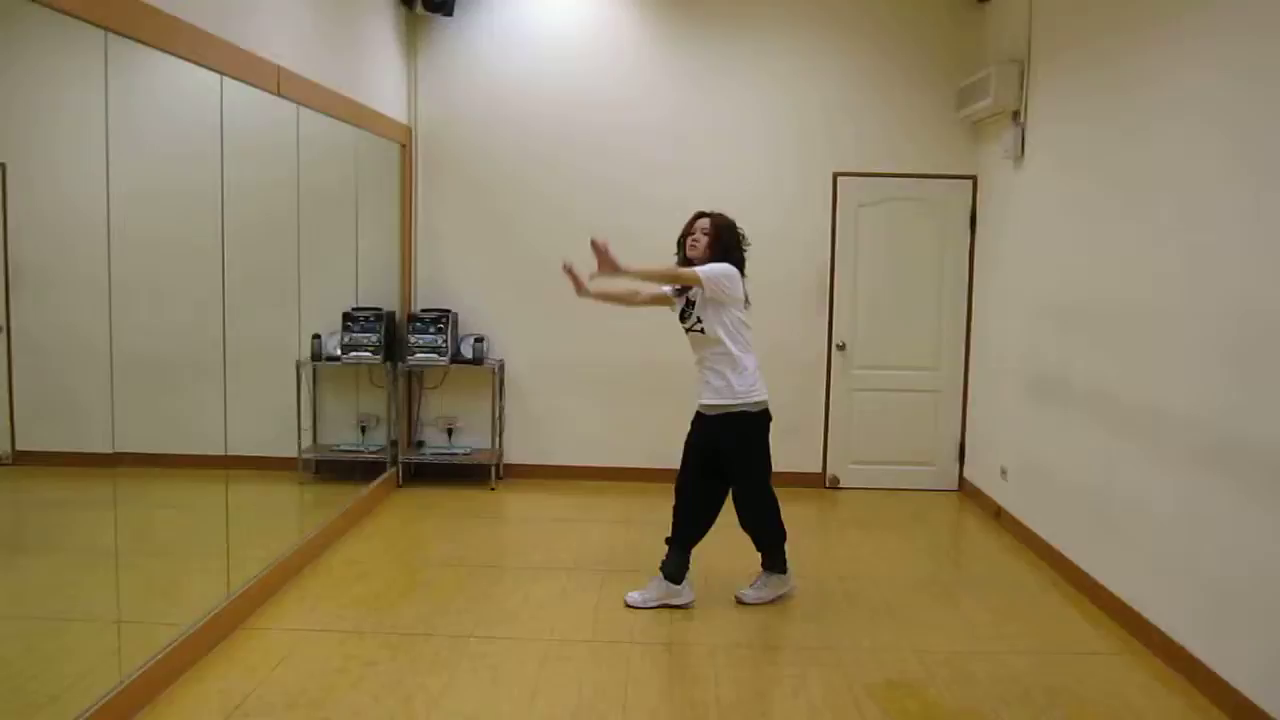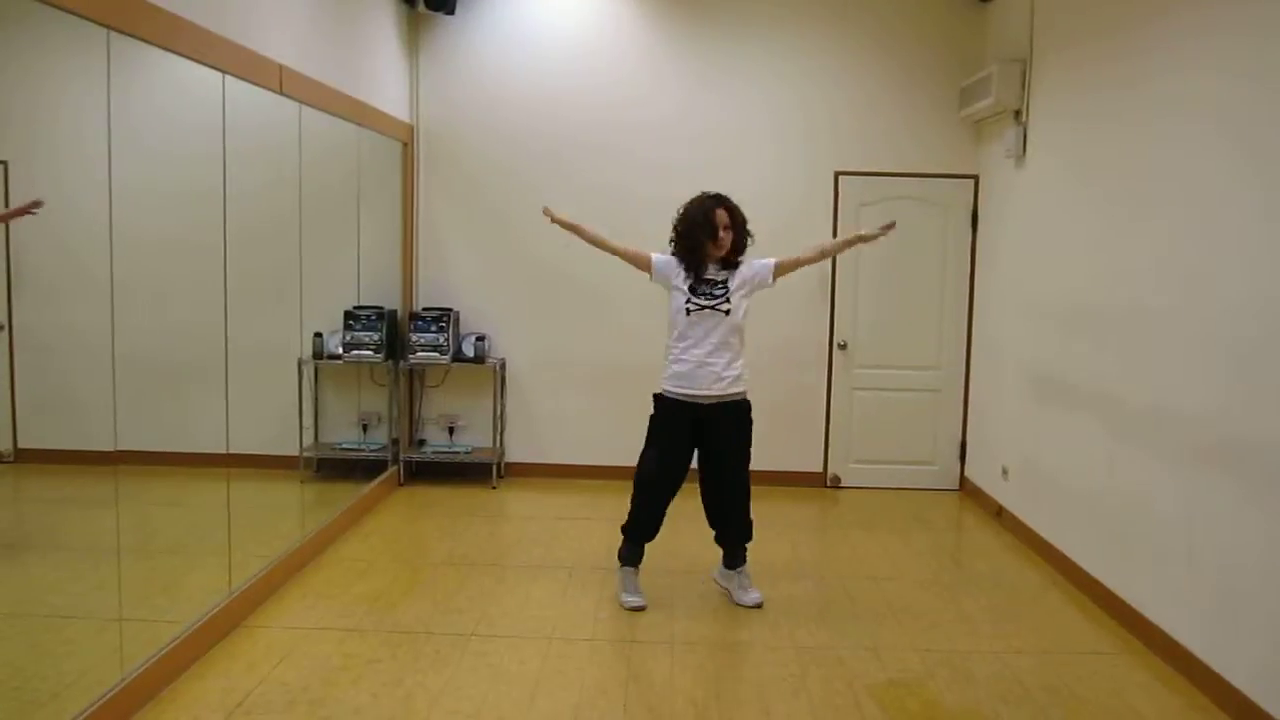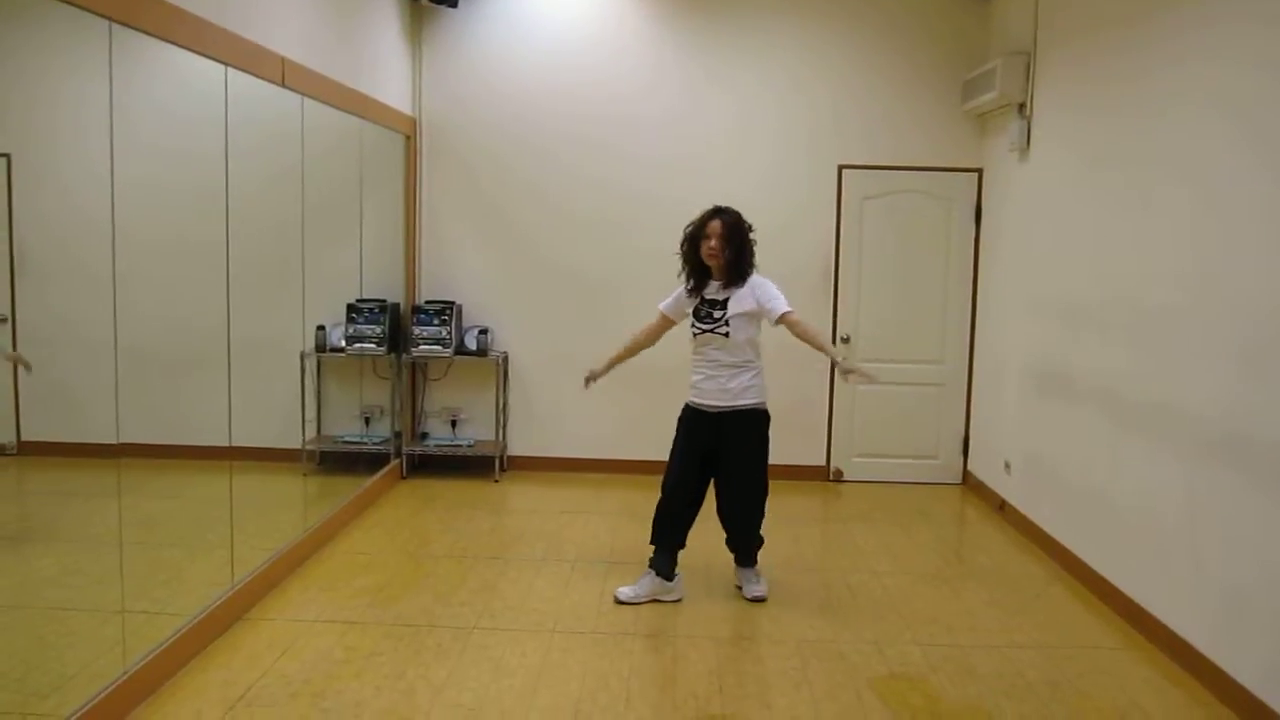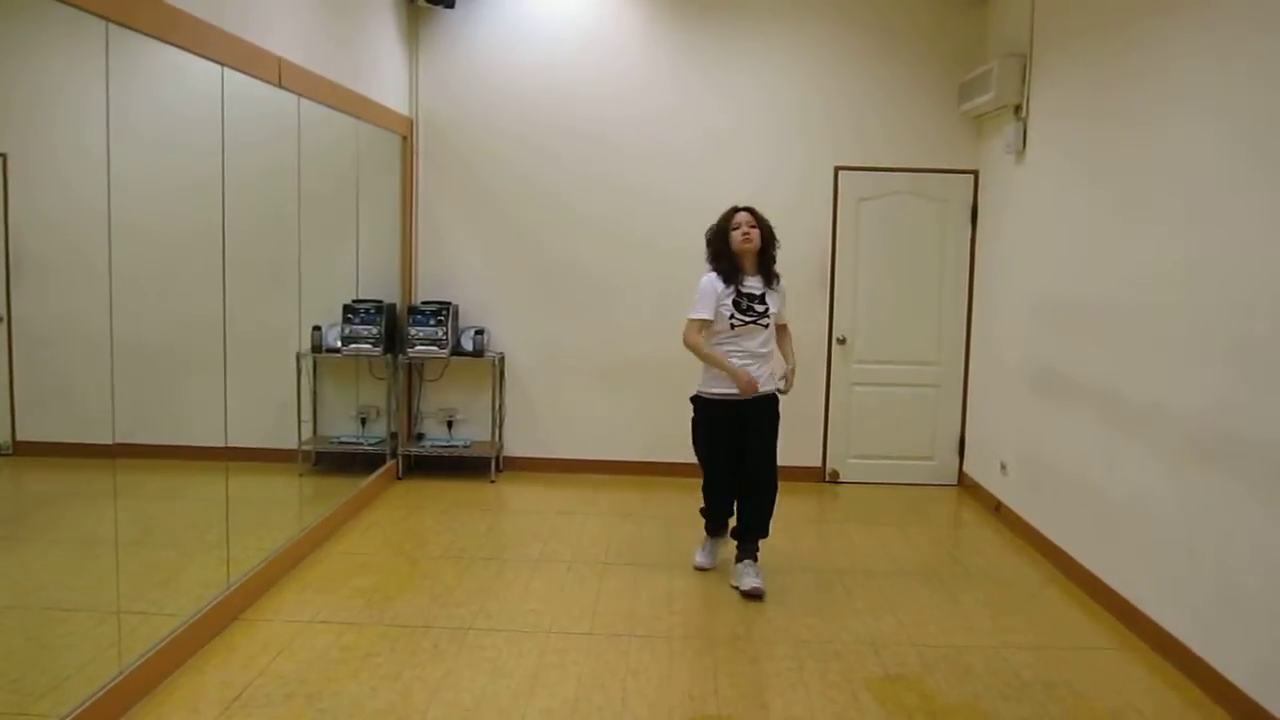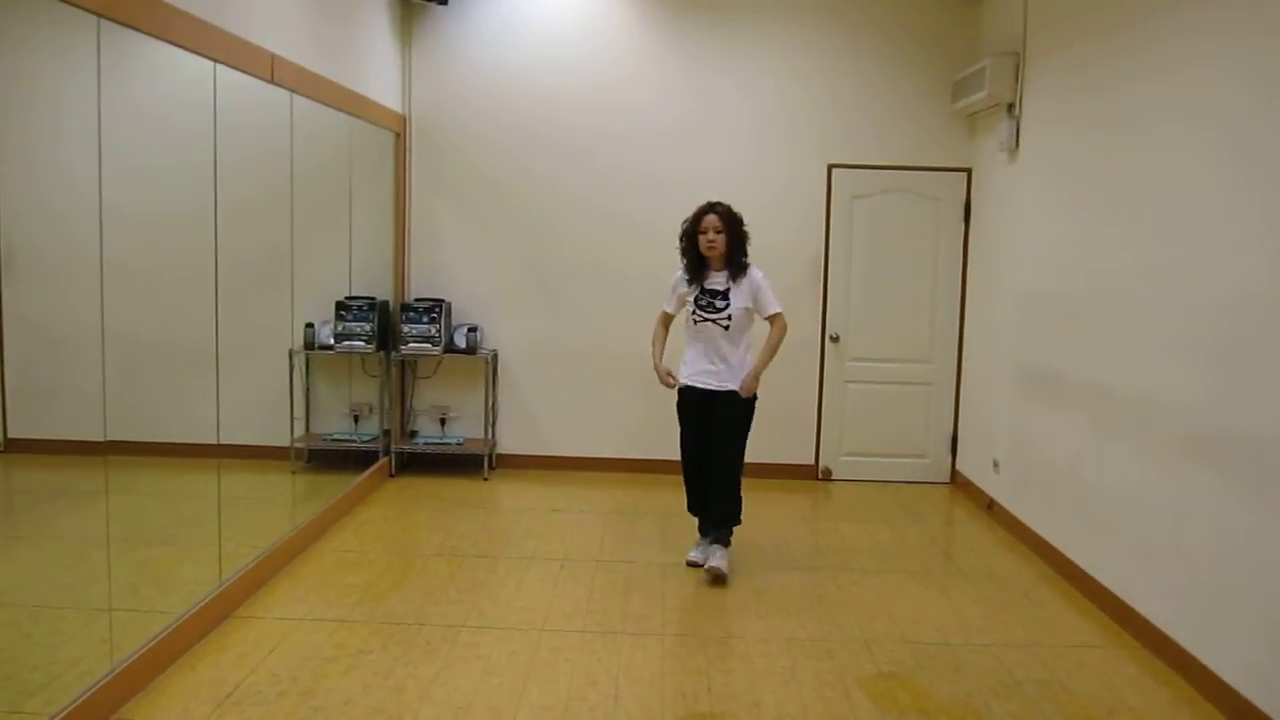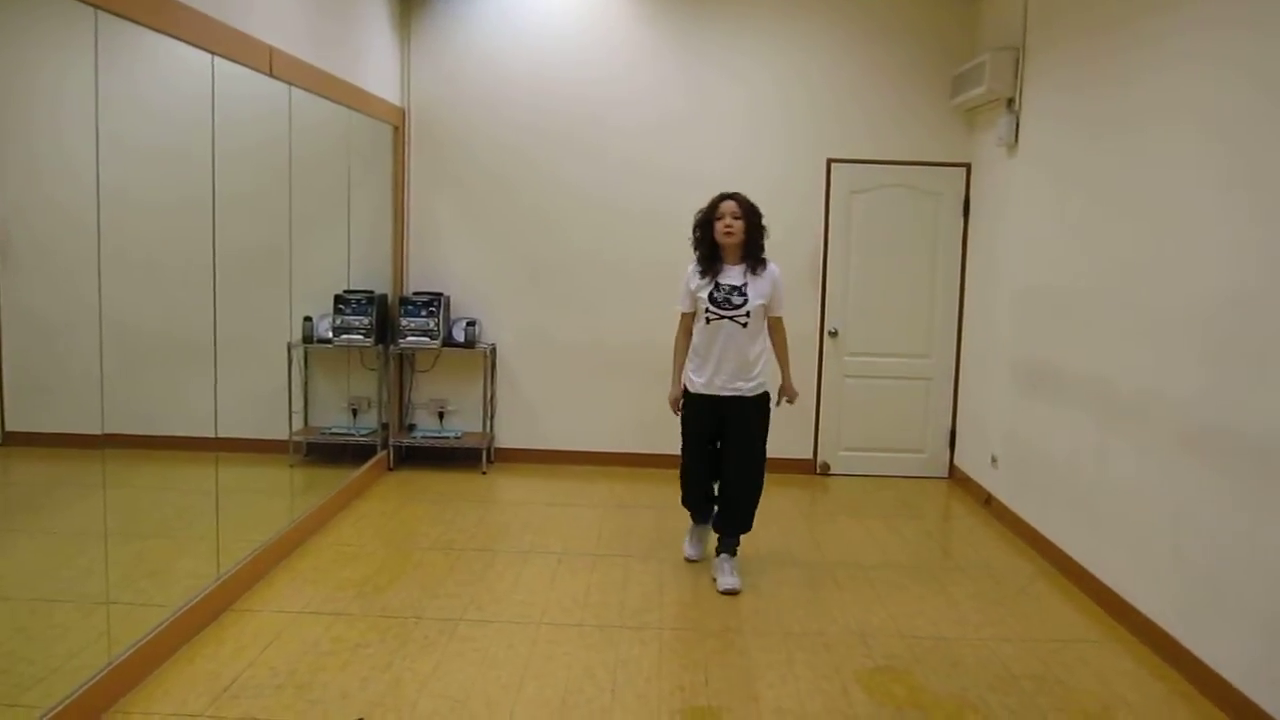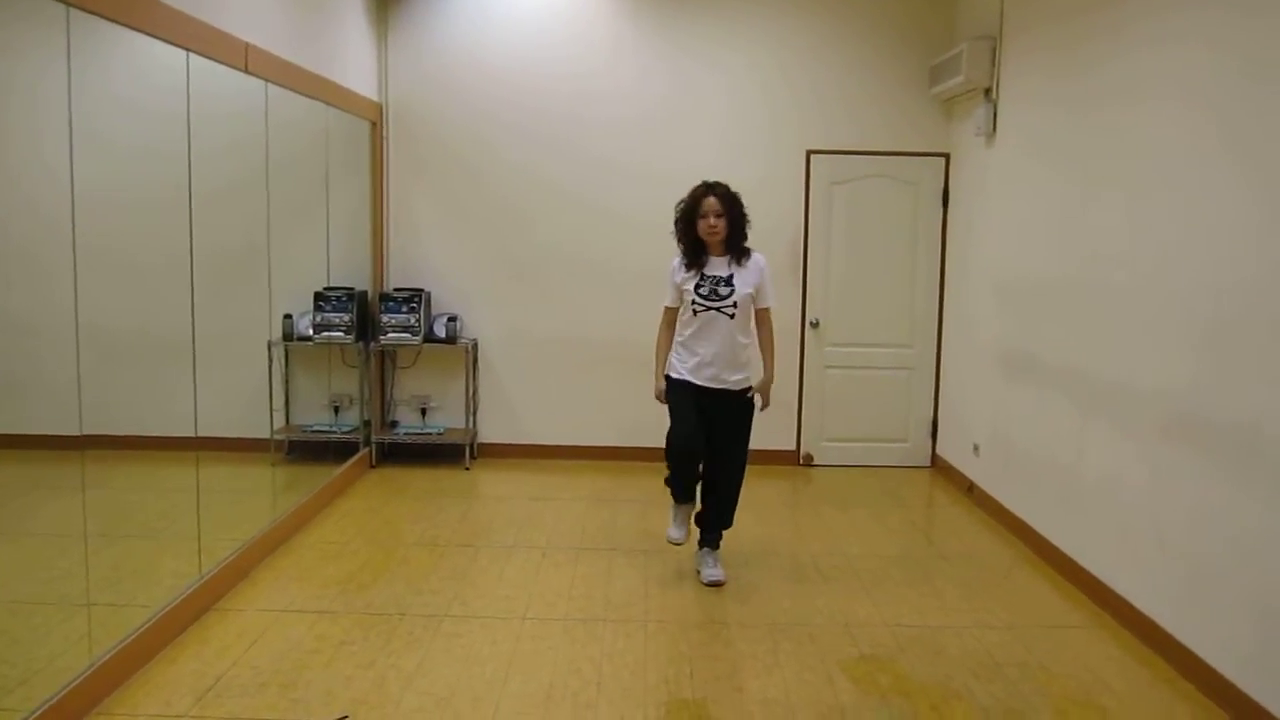
dt=0.7s
person 1, frame 1
left shoulder: (725, 277)
right shoulder: (682, 294)
left elbow: (684, 277)
right elbow: (642, 298)
left wrist: (621, 270)
right wrist: (590, 290)
left hip: (743, 410)
right hip: (710, 412)
left knee: (752, 497)
right knee: (691, 499)
left ankle: (776, 573)
right ankle: (673, 581)
person 1, frame 2
left shoulder: (747, 273)
right shoulder: (673, 269)
left elbow: (804, 258)
right elbow: (620, 249)
left wrist: (858, 239)
right wrist: (567, 225)
left hip: (728, 404)
right hip: (677, 401)
left knee: (730, 491)
right knee: (653, 485)
left ankle: (734, 569)
right ankle: (629, 568)
person 1, frame 3
left shoulder: (753, 288)
right shoulder: (690, 291)
left elbow: (794, 323)
right elbow: (653, 331)
left wrist: (834, 357)
right wrist: (608, 364)
left hip: (745, 412)
right hip: (699, 410)
left knee: (741, 498)
right knee: (678, 492)
left ankle: (747, 568)
right ankle: (661, 576)
person 1, frame 4
left shoulder: (774, 285)
right shoulder: (713, 282)
right elbow: (691, 336)
left wrist: (789, 365)
right wrist: (731, 370)
left hip: (761, 399)
right hip: (716, 398)
left knee: (759, 479)
right knee: (718, 476)
left ankle: (746, 559)
right ankle: (714, 534)
person 1, frame 5
left shoulder: (750, 278)
right shoulder: (685, 279)
left elbow: (778, 326)
right elbow: (664, 322)
left wrist: (757, 371)
right wrist: (657, 360)
left hip: (734, 390)
right hip: (692, 388)
left knee: (724, 465)
right knee: (695, 465)
left ankle: (719, 543)
right ankle: (706, 535)
person 1, frame 6
left shoulder: (768, 274)
right shoulder: (698, 273)
left elbow: (775, 328)
right elbow: (685, 330)
left wrist: (787, 379)
right wrist: (676, 382)
left hip: (749, 393)
right hip: (701, 390)
left knee: (742, 474)
right knee: (696, 467)
left ankle: (726, 553)
right ankle: (701, 523)
person 1, frame 7
left shoulder: (753, 265)
right shoulder: (682, 266)
left elbow: (763, 321)
right elbow: (668, 321)
left wrist: (769, 374)
right wrist: (659, 373)
left hip: (734, 386)
right hip: (686, 380)
left knee: (726, 470)
right knee: (685, 448)
left ankle: (709, 547)
right ankle: (682, 499)
